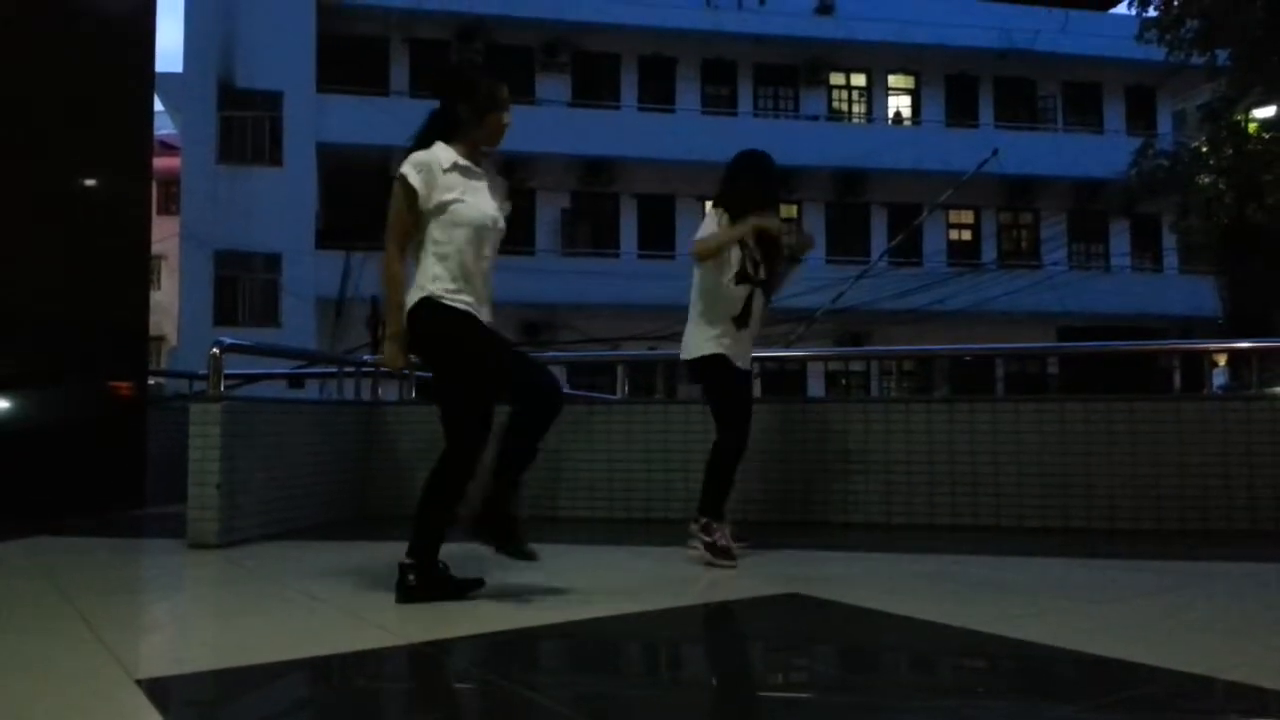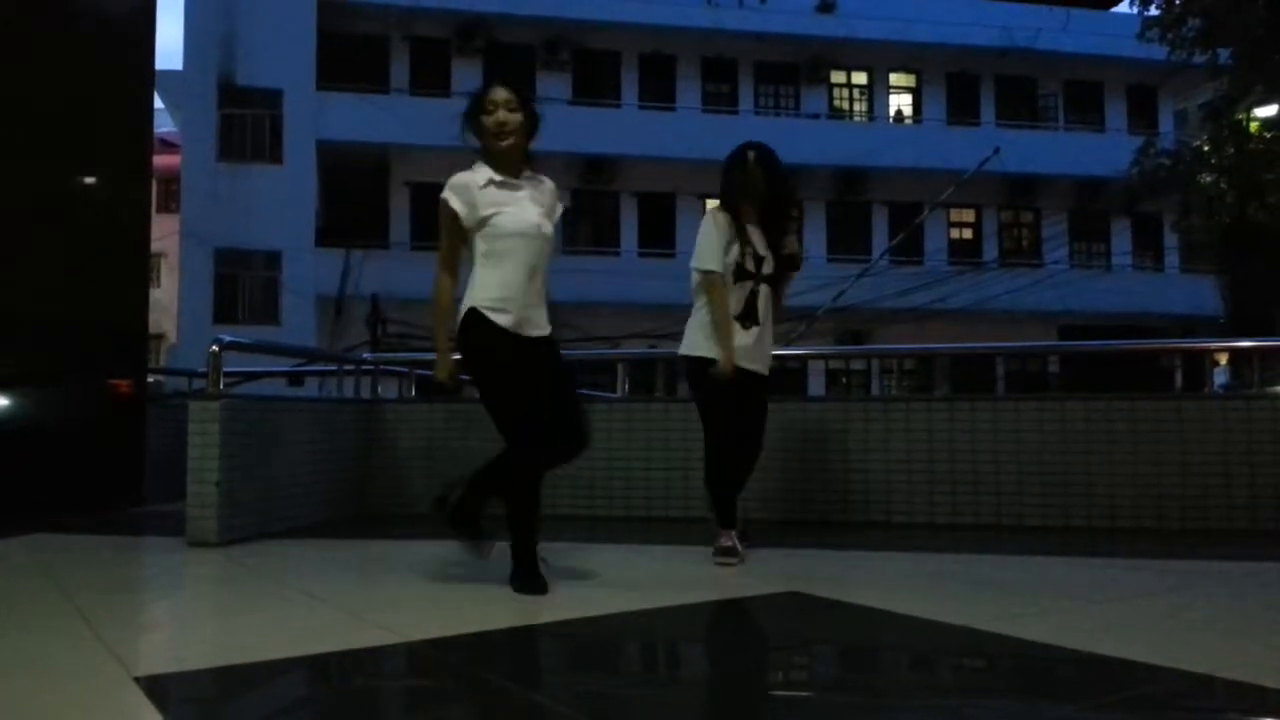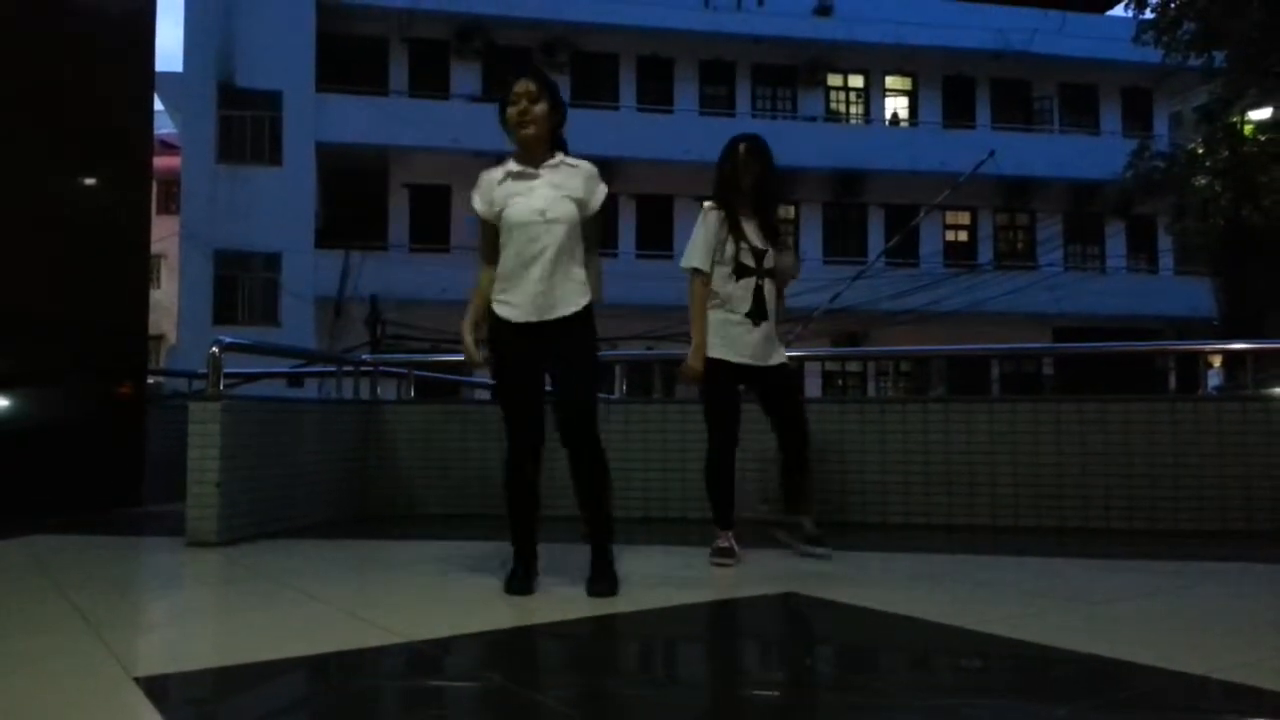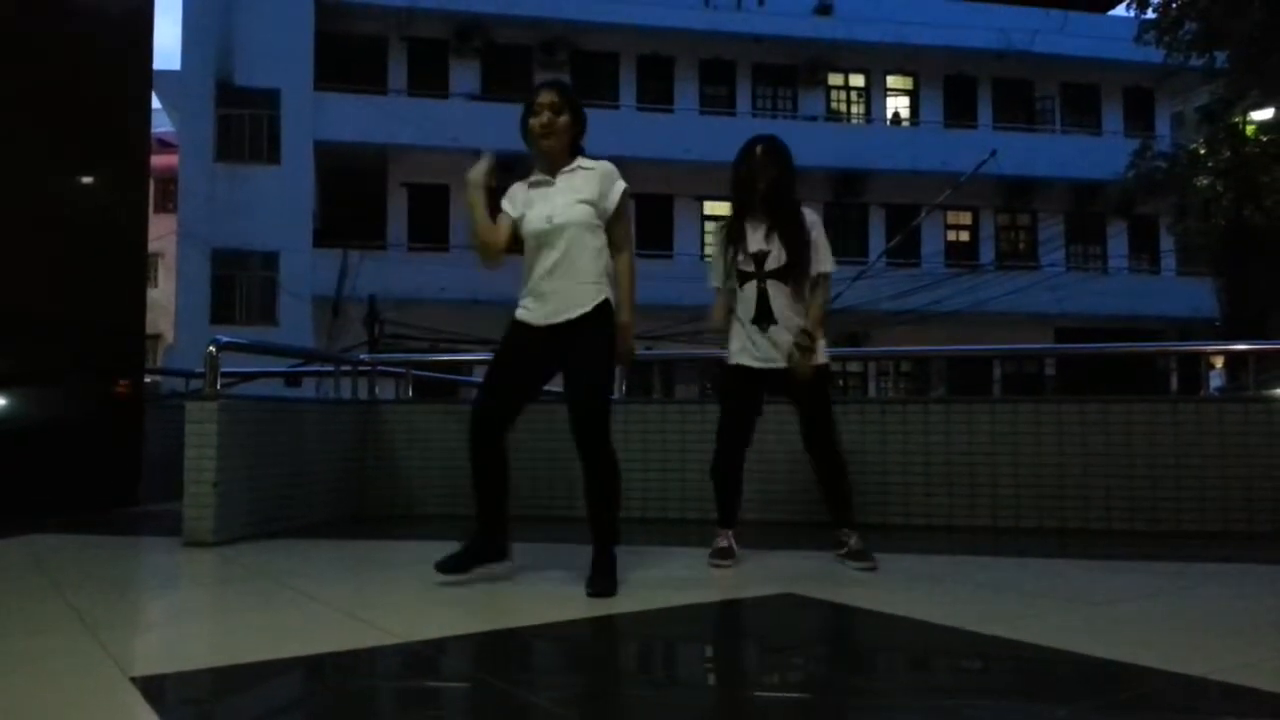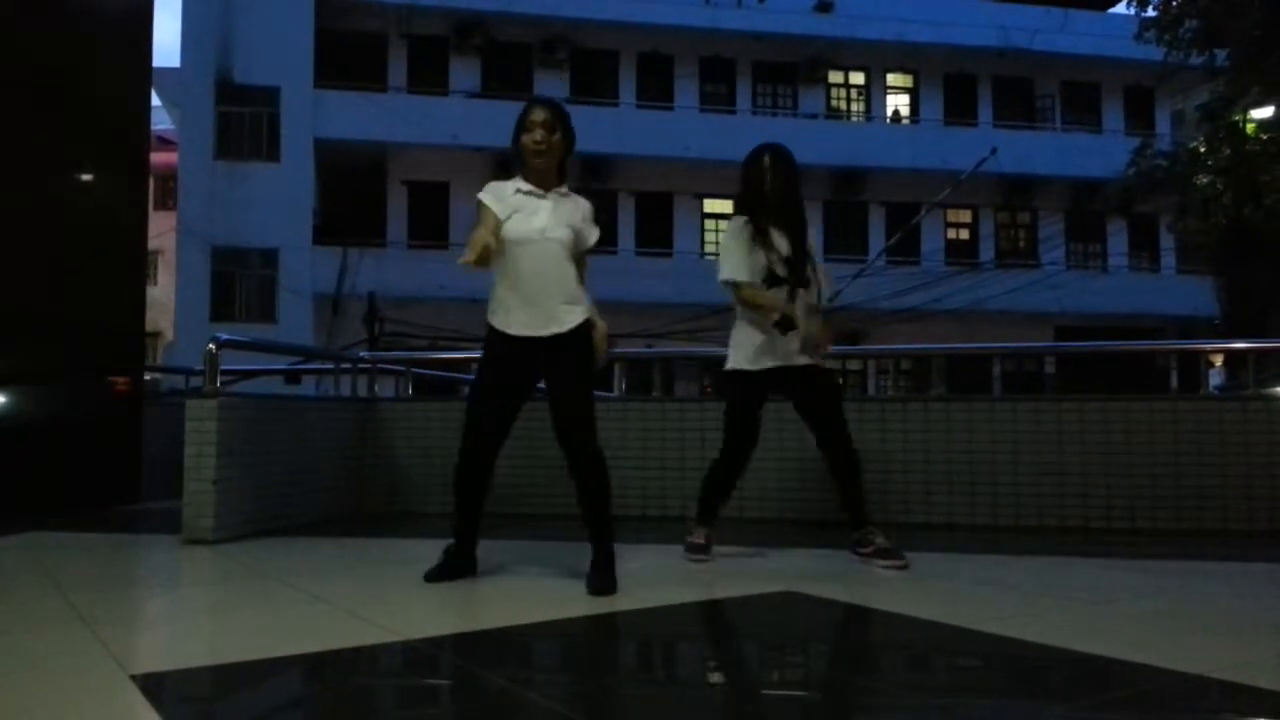
dt=0.3s
person 1, frame 1
left shoulder: (491, 182)
right shoulder: (425, 166)
right elbow: (394, 251)
right wrist: (395, 331)
left hip: (471, 321)
right hip: (439, 316)
left knee: (465, 444)
right knee: (542, 391)
left ankle: (420, 567)
right ankle: (497, 512)
person 1, frame 2
left shoulder: (546, 190)
right shoulder: (465, 187)
right elbow: (448, 271)
right wrist: (443, 346)
left hip: (537, 333)
right hip: (489, 330)
left knee: (569, 434)
right knee: (529, 442)
left ankle: (467, 499)
right ankle: (524, 559)
person 1, frame 3
left shoulder: (583, 175)
right shoulder: (493, 183)
left elbow: (590, 253)
right elbow: (491, 263)
left wrist: (593, 311)
right wrist: (470, 322)
left hip: (570, 319)
right hip: (512, 325)
left knee: (581, 433)
right knee: (523, 440)
left ankle: (601, 552)
right ankle: (523, 558)
person 1, frame 4
left shoulder: (602, 175)
right shoulder: (519, 193)
left elbow: (621, 251)
right elbow: (491, 253)
left wrist: (625, 312)
right wrist: (474, 192)
left hip: (588, 323)
right hip: (531, 324)
left knee: (592, 439)
right knee: (485, 422)
left ankle: (604, 557)
right ankle: (490, 536)
person 1, frame 5
left shoulder: (578, 208)
right shoulder: (498, 195)
right elbow: (486, 250)
left wrist: (596, 321)
right wrist: (479, 243)
left hip: (566, 339)
right hip: (507, 337)
left knee: (580, 444)
right knee: (477, 442)
left ankle: (602, 555)
right ankle: (464, 549)
person 2, frame 1
left shoulder: (760, 237)
right shoulder: (720, 220)
left elbow: (766, 291)
right elbow: (701, 252)
left wrist: (791, 257)
right wrist: (751, 224)
left hip: (737, 351)
right hip: (709, 346)
left knee: (734, 434)
right knee: (733, 431)
left ankle: (709, 521)
right ankle: (708, 521)
person 2, frame 2
left shoulder: (774, 230)
right shoulder: (720, 220)
left elbow: (773, 301)
right elbow: (712, 286)
left wrist: (790, 264)
right wrist: (725, 350)
left hip: (754, 356)
right hip: (711, 353)
left knee: (749, 445)
right knee: (721, 441)
left ankle: (724, 513)
right ankle: (727, 530)
person 2, frame 3
left shoulder: (771, 223)
right shoulder: (715, 217)
right elbow: (699, 284)
left wrist: (785, 275)
right wrist: (697, 347)
left hip: (767, 352)
right hip: (722, 351)
left knee: (795, 435)
right knee: (723, 442)
left ankle: (797, 520)
right ankle: (724, 532)
person 2, frame 4
left shoulder: (804, 221)
right shoulder: (730, 230)
left elbow: (821, 286)
right elbow: (727, 290)
left wrist: (808, 341)
right wrist: (722, 311)
left hip: (801, 354)
right hip: (746, 356)
left knee: (822, 445)
right knee: (731, 442)
left ankle: (847, 535)
right ankle: (726, 531)
person 2, frame 5
left shoulder: (802, 232)
right shoulder: (741, 229)
left elbow: (809, 299)
right elbow: (740, 292)
left wrist: (813, 325)
right wrist: (787, 308)
left hip: (802, 359)
right hip: (751, 358)
left knee: (838, 443)
right knee: (737, 450)
left ankle: (865, 533)
right ankle: (702, 527)
